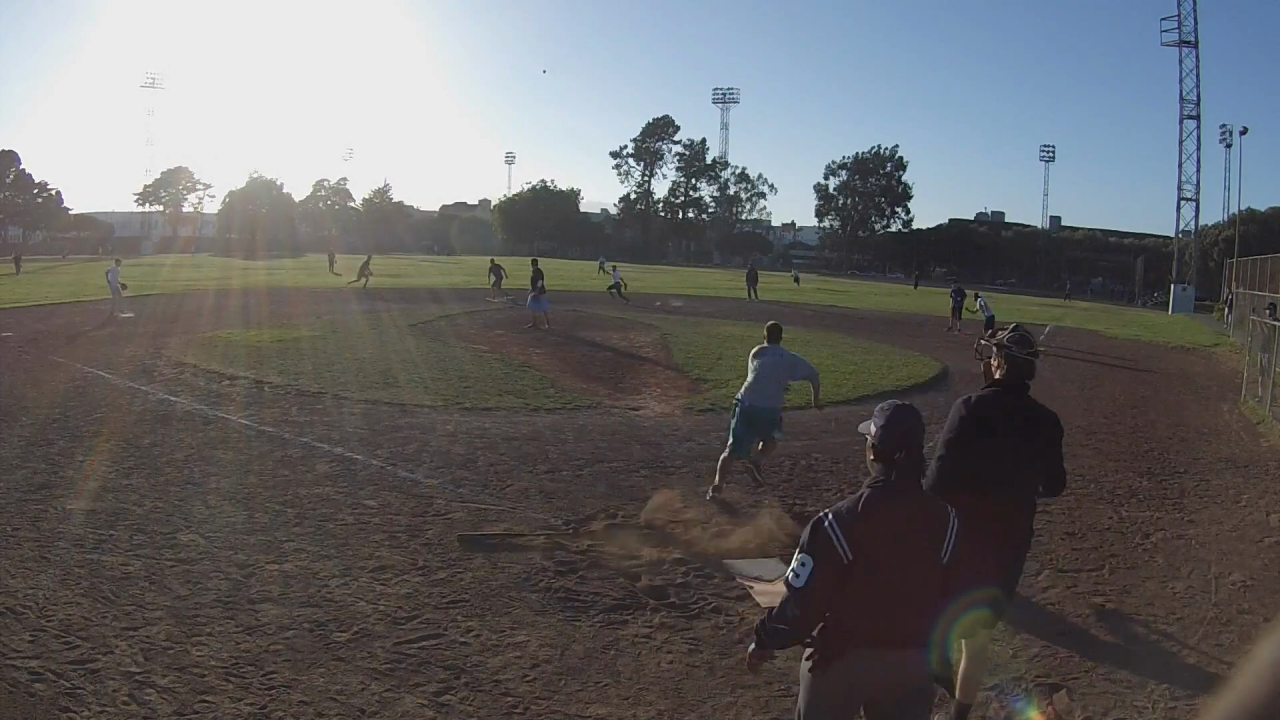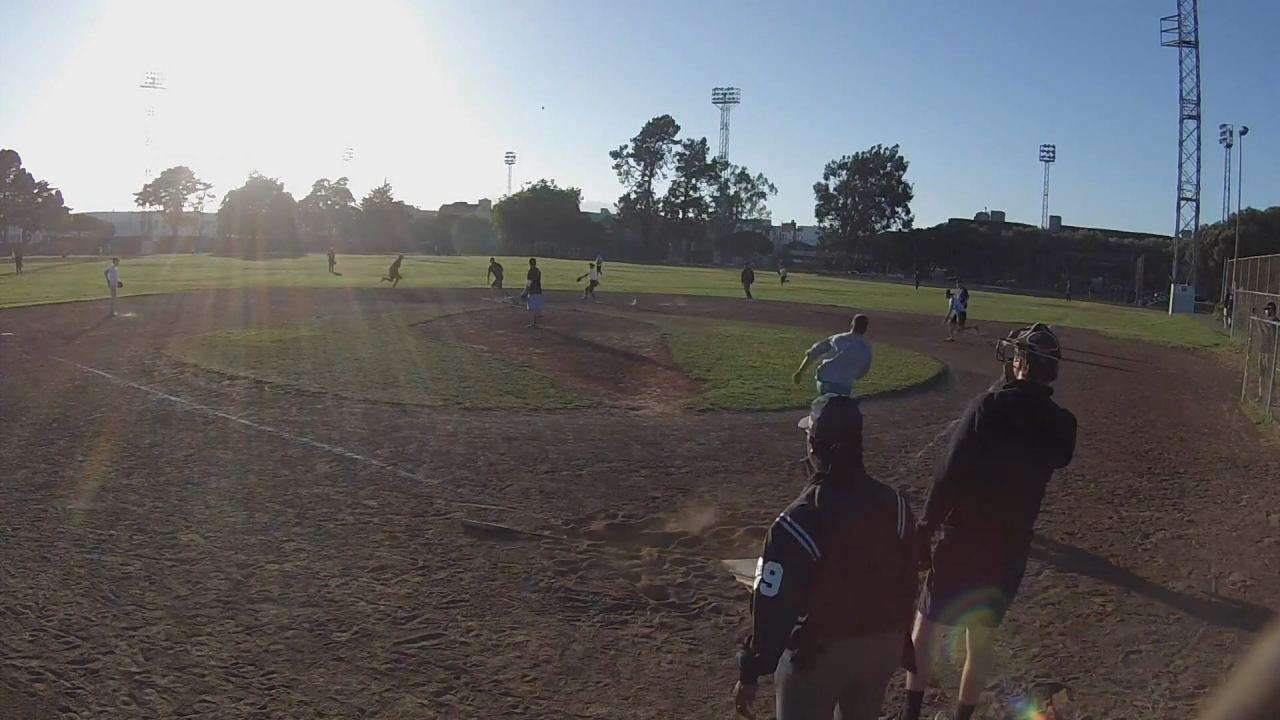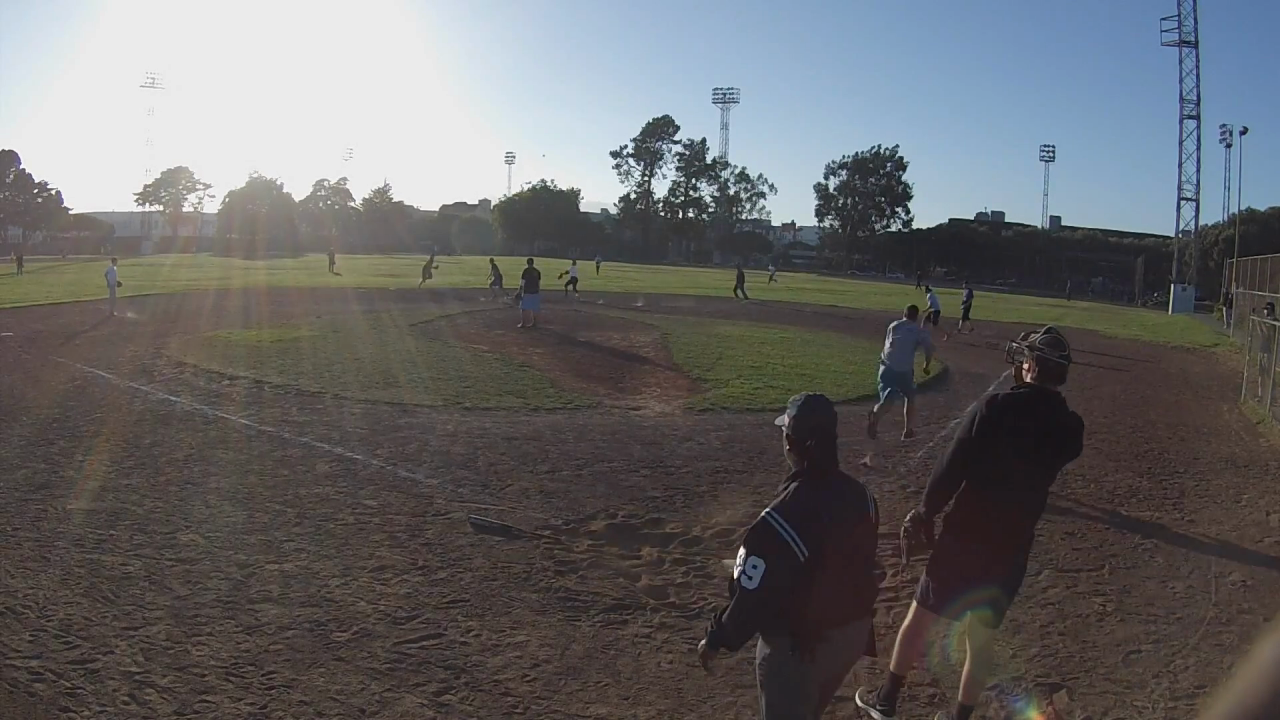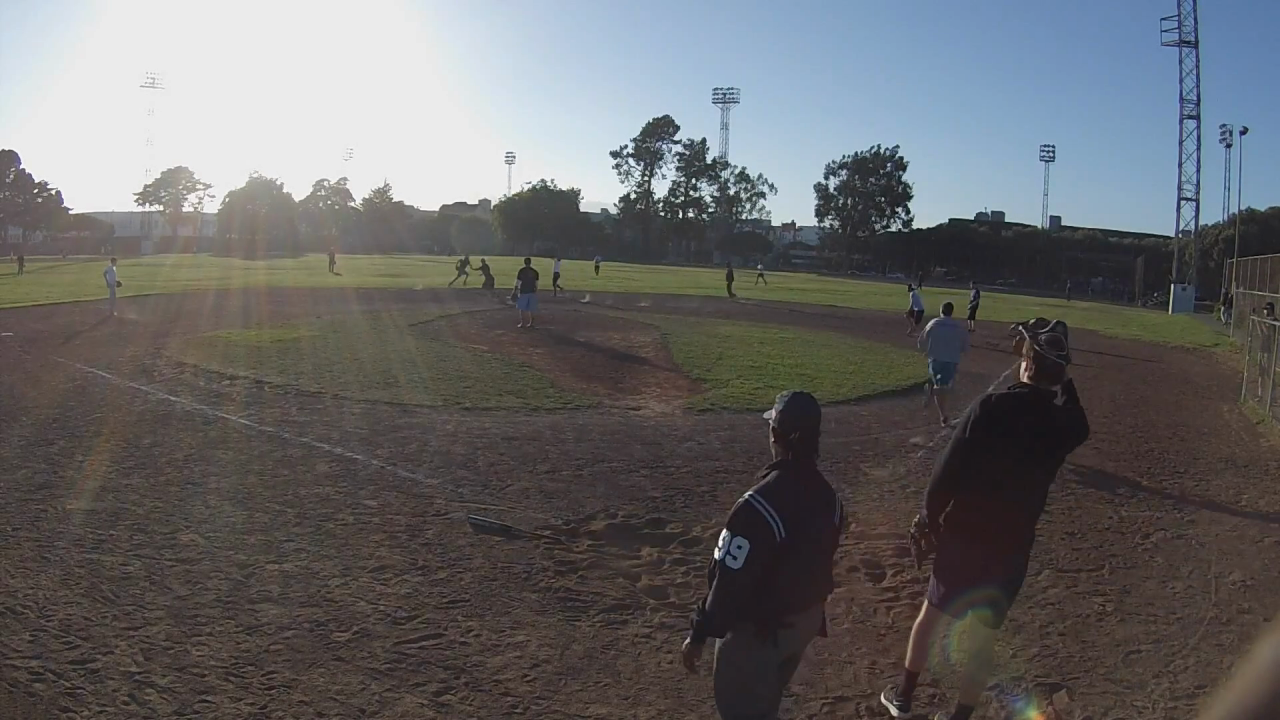
dt=0.3s
person 1, frame 1
left shoulder: (971, 409)
right shoulder: (1045, 422)
left elbow: (939, 478)
right elbow: (1053, 486)
left hip: (963, 540)
right hip: (1011, 544)
right knee: (977, 637)
person 1, frame 2
left shoulder: (989, 407)
right shoulder: (1062, 423)
left elbow: (951, 473)
left wrist: (927, 524)
left hip: (964, 537)
right hip: (1012, 544)
left knee: (928, 625)
right knee: (981, 637)
person 1, frame 3
left shoulder: (995, 407)
right shoulder: (1068, 426)
left elbow: (952, 467)
left wrist: (925, 511)
right wrist: (1051, 395)
left hip: (964, 533)
right hip: (1012, 545)
left knee: (922, 615)
right knee: (981, 637)
person 1, frame 4
left shoulder: (990, 406)
right shoulder: (1062, 424)
left elbow: (949, 468)
left wrist: (930, 515)
right wrist: (1063, 382)
left hip: (963, 533)
right hip: (1012, 544)
left knee: (933, 613)
right knee: (982, 636)
person 2, frame 1
left shoulder: (840, 522)
right shoulder: (945, 522)
left elbow: (802, 603)
left wrist: (764, 639)
right wrist: (925, 650)
left hip: (842, 659)
right hip: (911, 662)
person 2, frame 2
left shoulder: (798, 522)
right shoulder: (894, 504)
left elbow: (773, 606)
right elbow: (907, 583)
left wrist: (750, 672)
right wrist: (895, 637)
left hip: (818, 653)
right hip: (882, 645)
person 2, frame 3
left shoulder: (782, 520)
right shoulder: (860, 497)
left elbow: (752, 597)
left wrist: (717, 638)
left hip: (796, 644)
right hip: (852, 632)
person 2, frame 4
left shoulder: (760, 502)
right shoulder: (828, 496)
left elbow: (731, 579)
left wrist: (699, 633)
left hip: (757, 628)
right hip: (806, 618)
